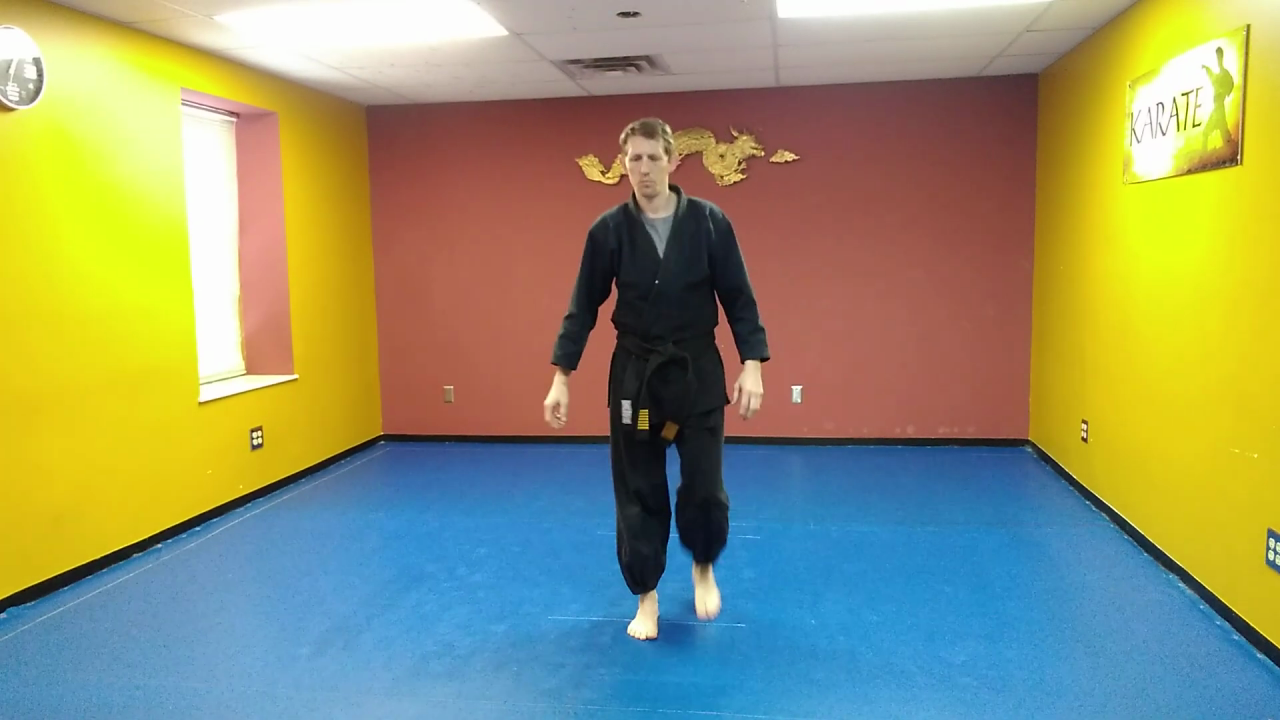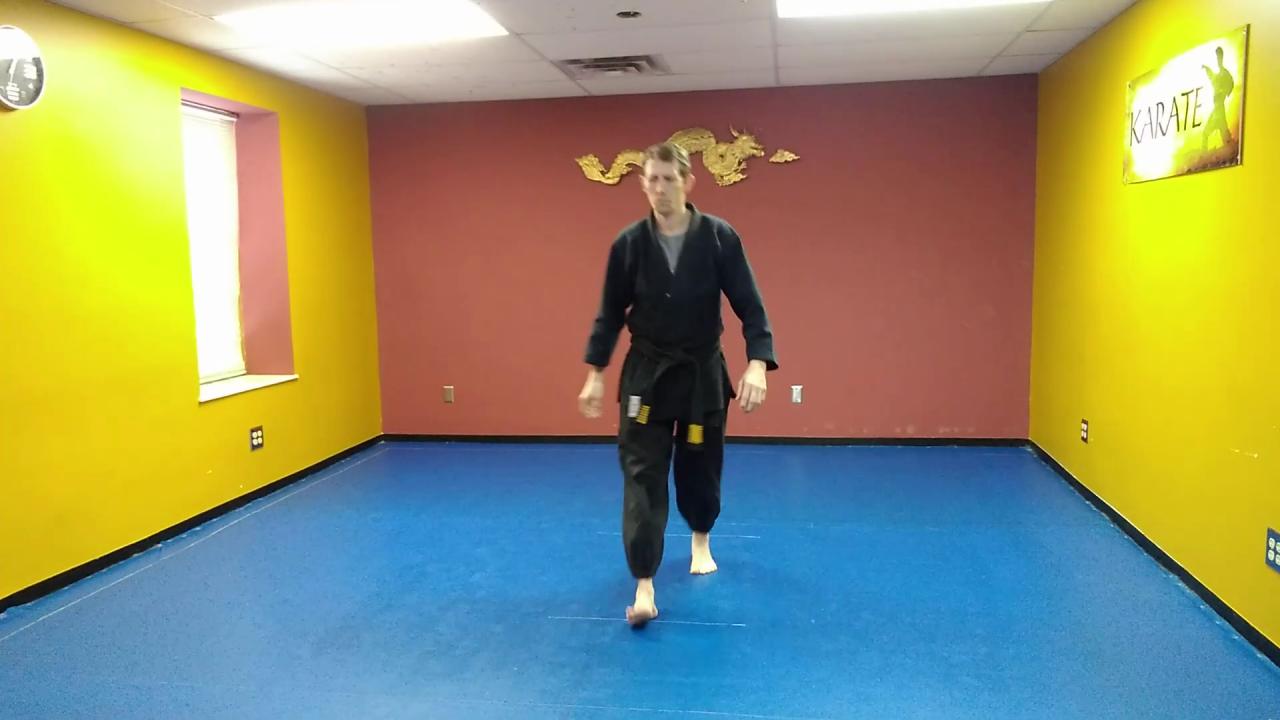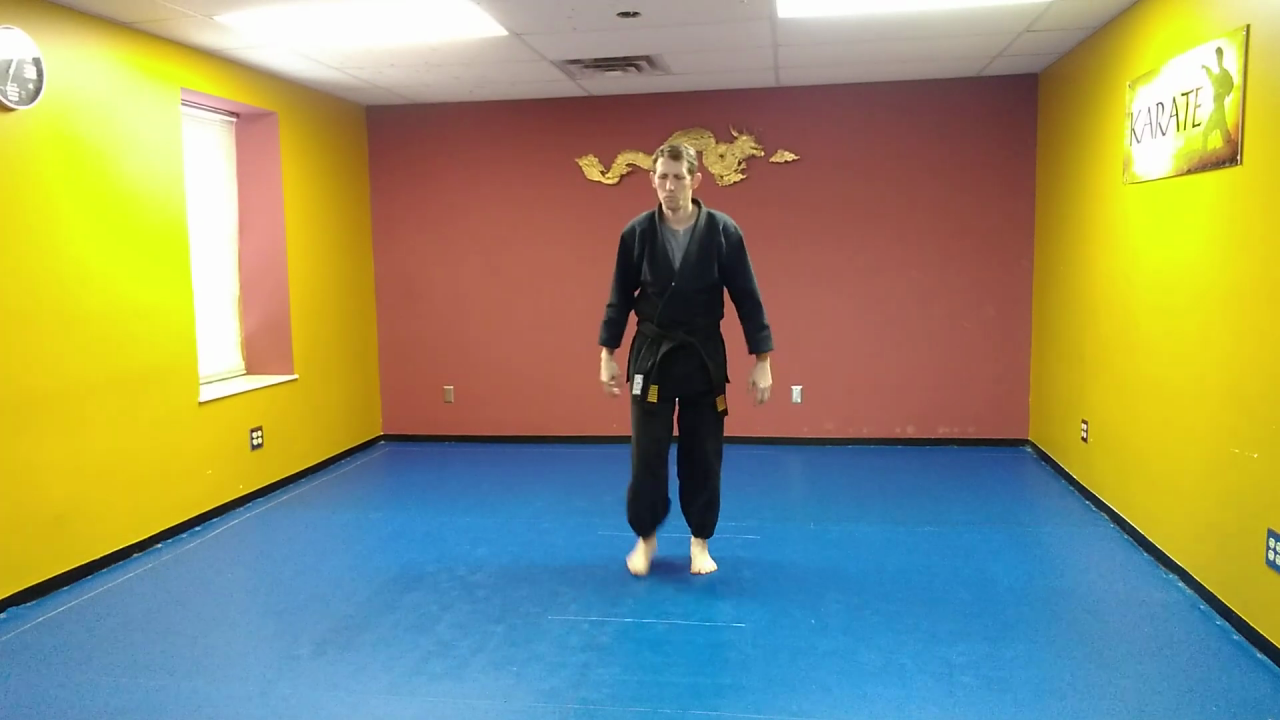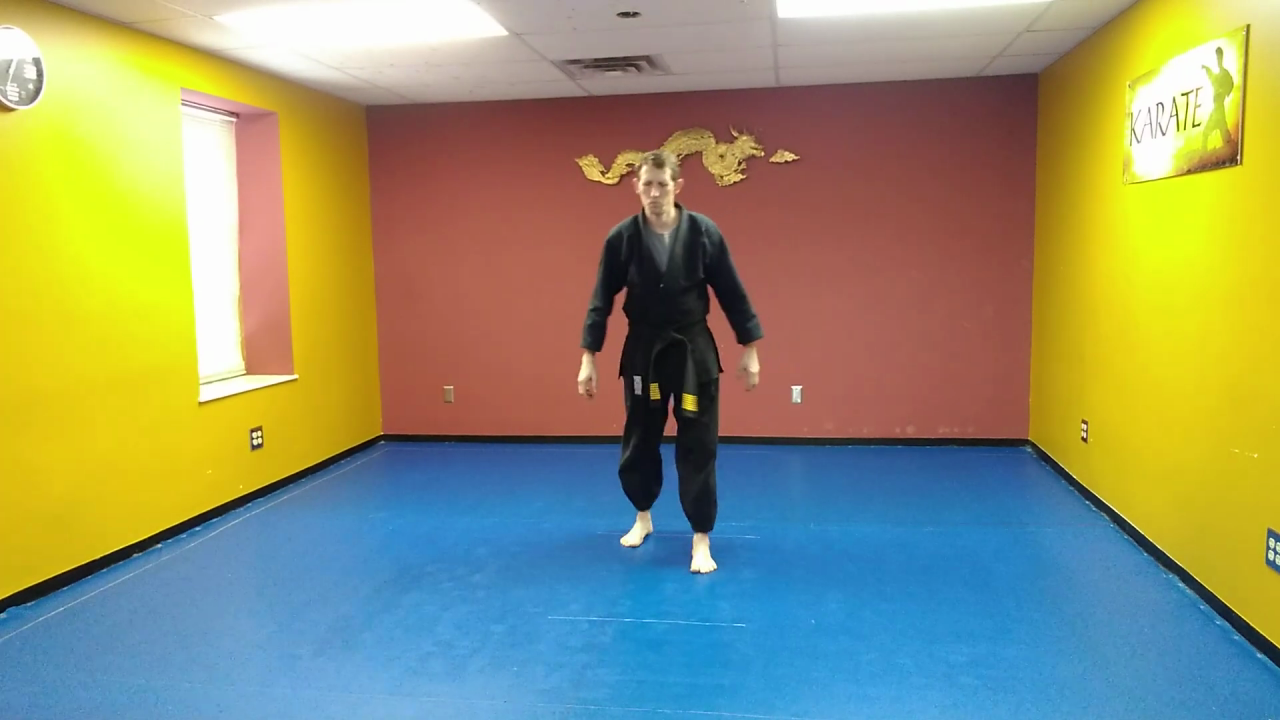
dt=0.3s
person 1, frame 1
left shoulder: (709, 222)
right shoulder: (608, 230)
left elbow: (739, 299)
right elbow: (583, 307)
left wrist: (752, 364)
right wrist: (561, 376)
left hip: (697, 369)
right hip: (635, 371)
left knee: (704, 486)
right knee: (638, 490)
left ankle: (703, 571)
right ankle: (647, 598)
person 1, frame 2
left shoulder: (719, 237)
right shoulder: (629, 242)
left elbow: (749, 305)
right elbow: (610, 312)
left wrist: (757, 364)
right wrist: (594, 374)
left hip: (702, 370)
right hip: (646, 371)
left knee: (700, 470)
right knee: (642, 478)
left ankle: (701, 539)
right ankle: (644, 591)
person 1, frame 3
left shoulder: (723, 232)
right shoulder: (637, 233)
left elbow: (747, 299)
right elbow: (620, 299)
left wrist: (761, 361)
right wrist: (608, 355)
left hip: (703, 355)
right hip: (651, 353)
left knee: (702, 456)
right knee: (647, 454)
left ankle: (700, 543)
right ankle: (645, 539)
person 1, frame 4
left shoulder: (704, 232)
right shoulder: (622, 237)
left elbow: (731, 293)
right elbow: (602, 298)
left wrist: (749, 348)
right wrist: (588, 357)
left hip: (693, 349)
right hip: (644, 349)
left knee: (700, 446)
right knee: (639, 442)
left ankle: (701, 540)
right ankle: (643, 515)
